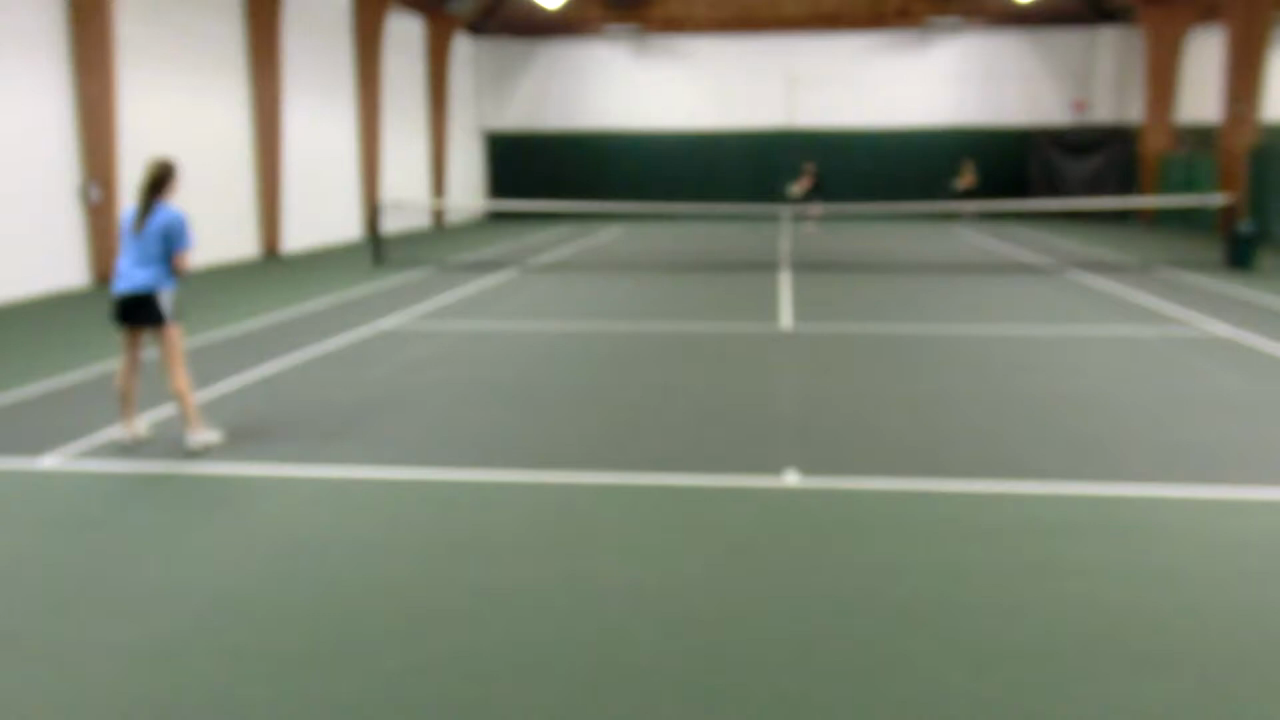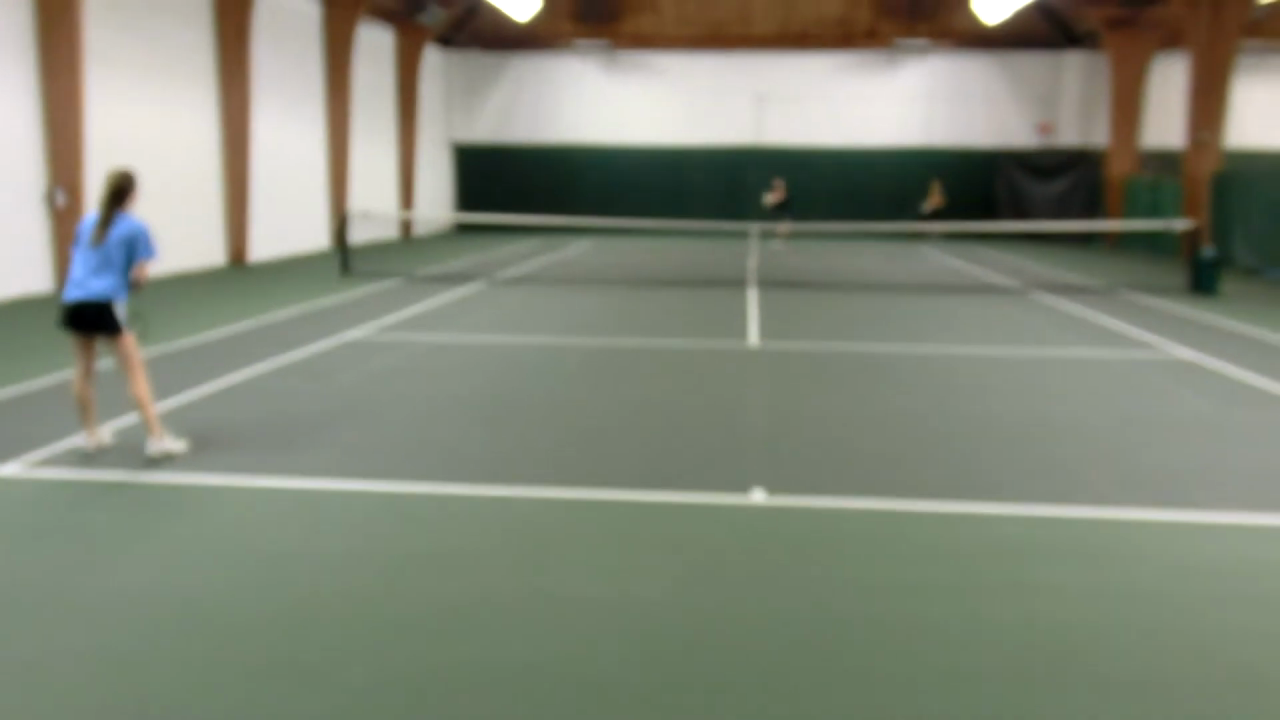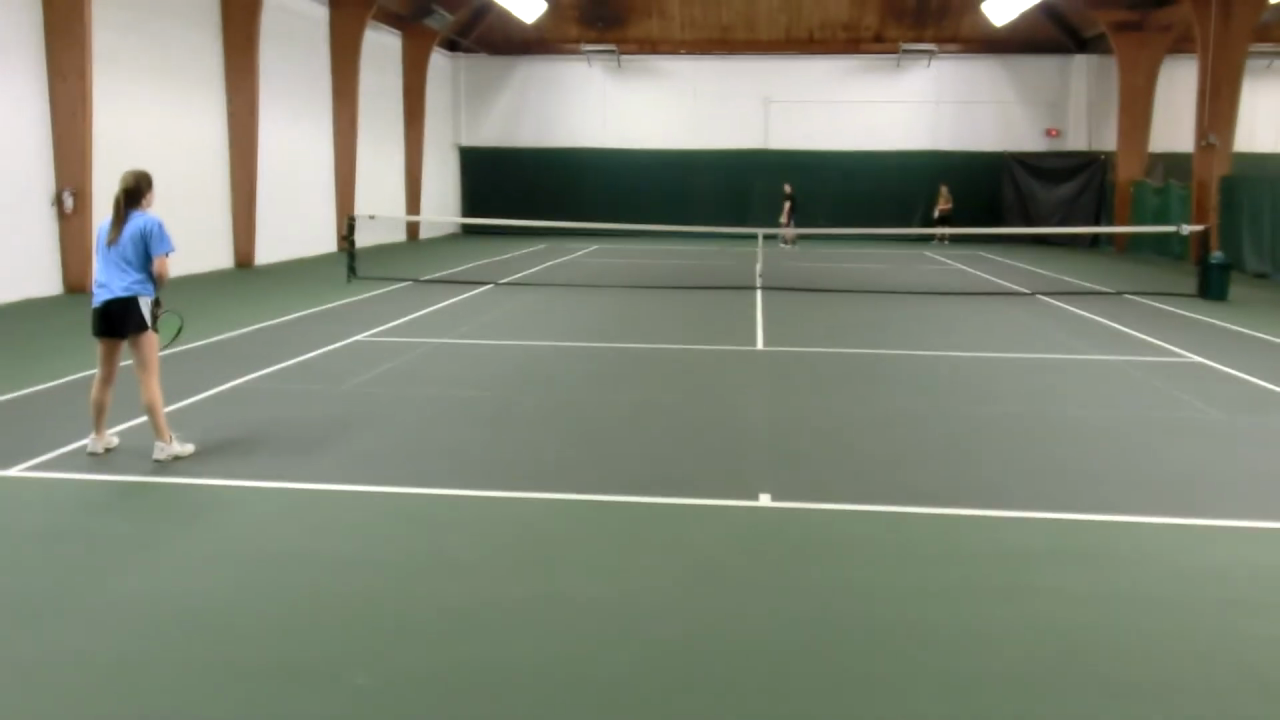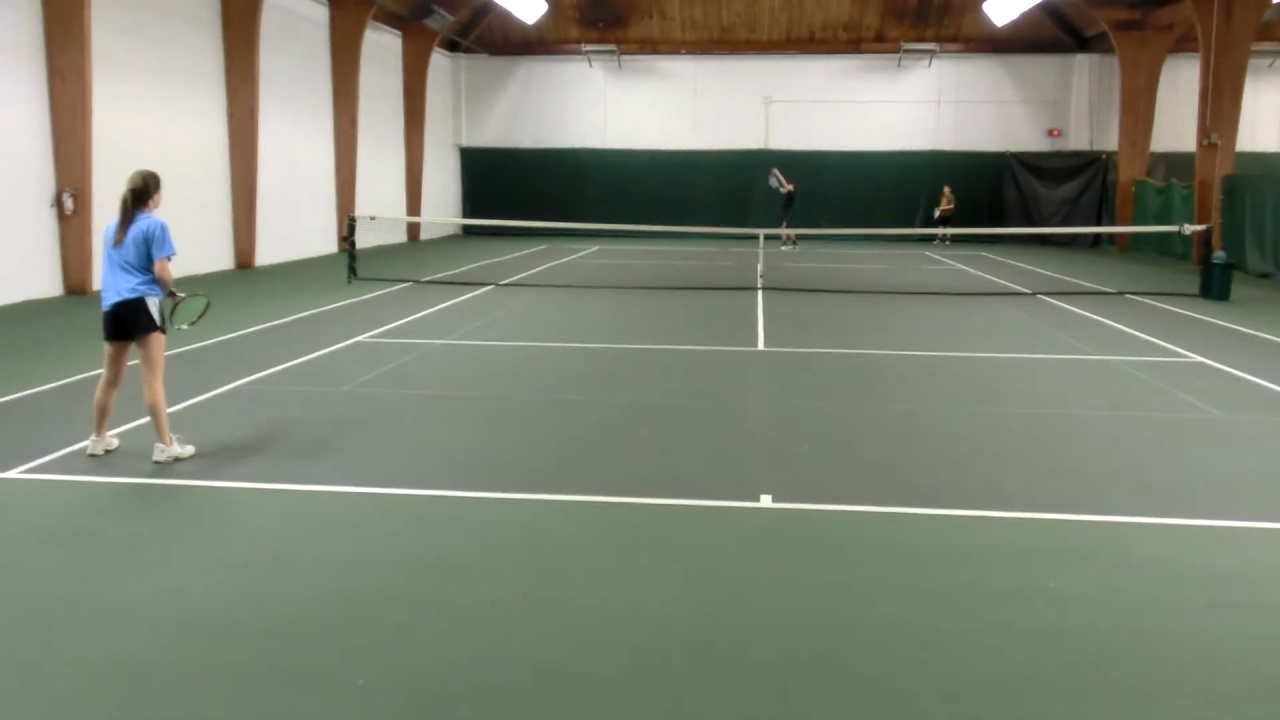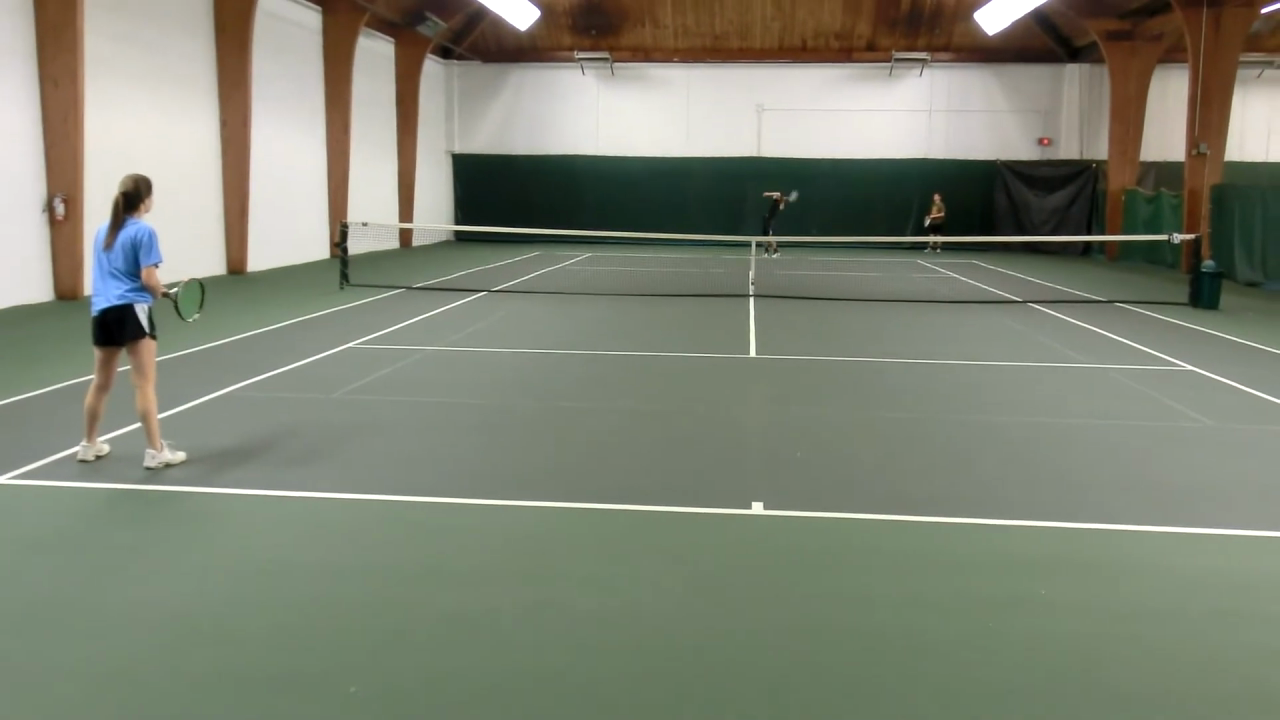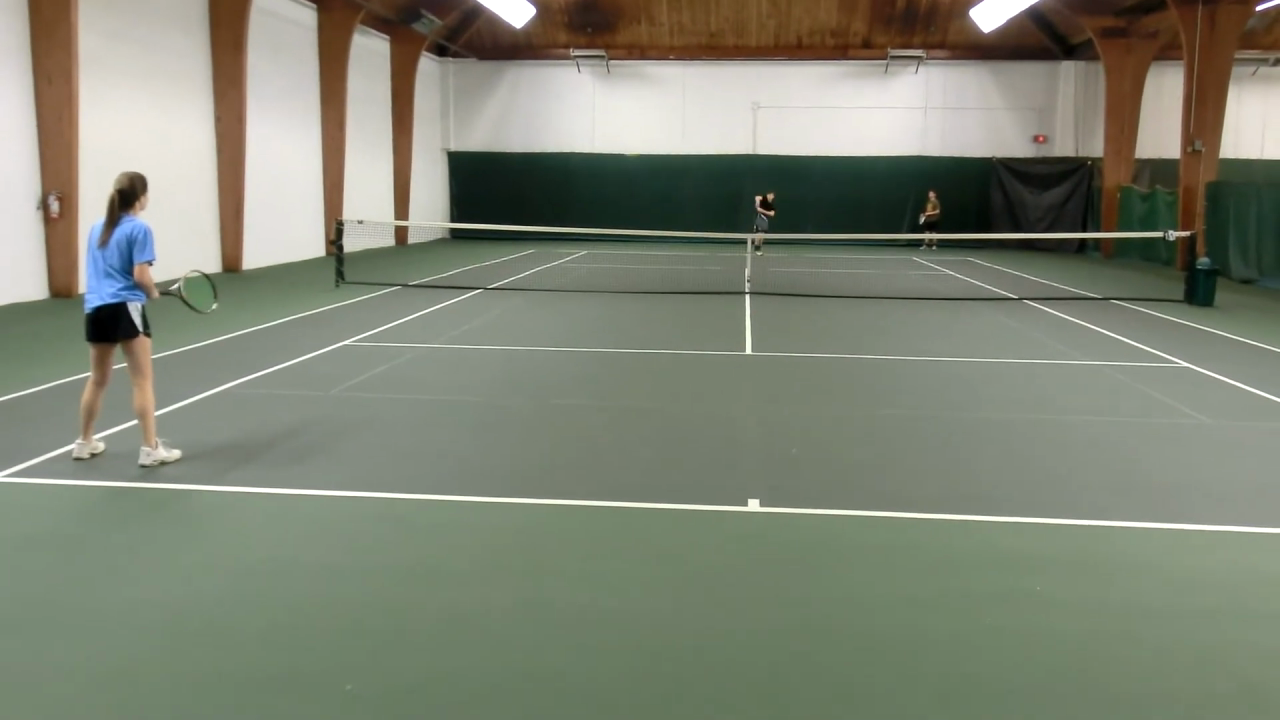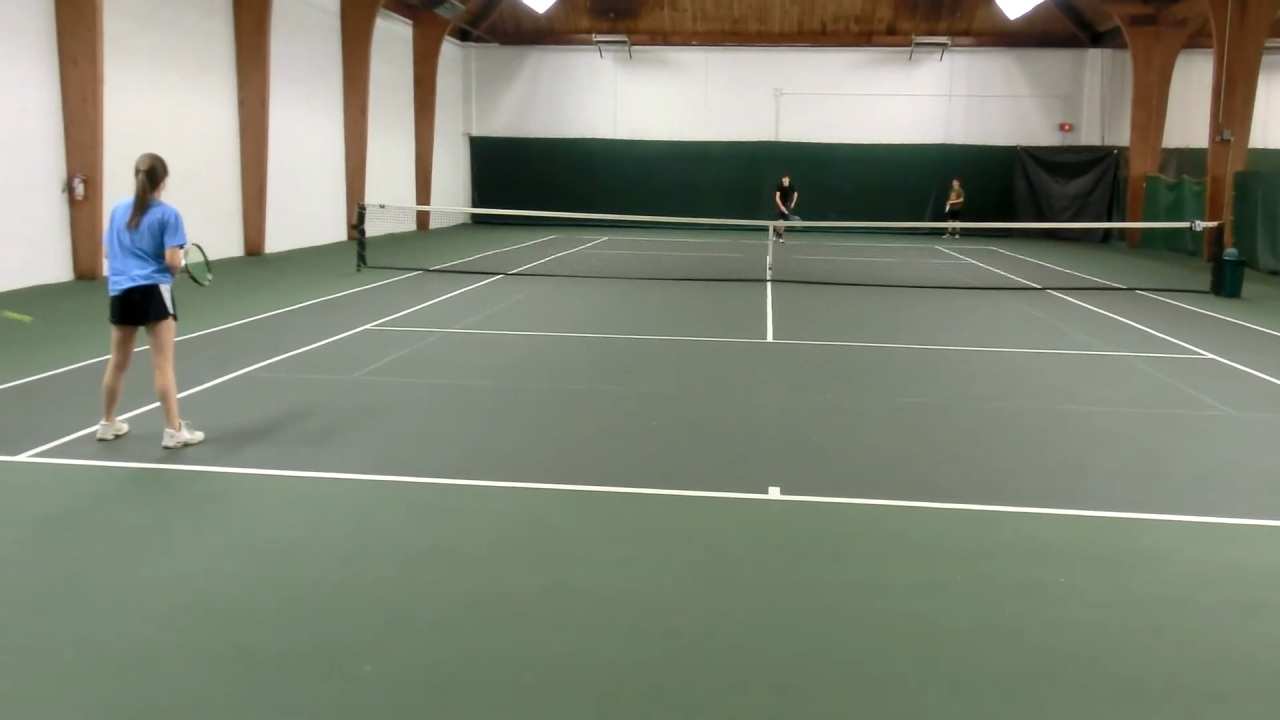
dt=0.5s
person 1, frame 1
left shoulder: (131, 214)
right shoulder: (172, 217)
left elbow: (124, 253)
right elbow: (179, 265)
right wrist: (172, 272)
left hip: (124, 292)
right hip: (153, 293)
left knee: (130, 360)
right knee: (176, 365)
left ankle: (129, 425)
right ankle: (194, 429)
person 1, frame 2
left shoulder: (87, 222)
right shoulder: (135, 228)
left elbow: (76, 260)
right elbow: (139, 276)
left hip: (75, 301)
right hip: (107, 303)
left knee: (84, 369)
right knee: (135, 371)
left ankle: (91, 434)
right ankle: (156, 437)
person 1, frame 3
left shoulder: (105, 226)
right shoulder: (150, 223)
right elbow: (160, 270)
right wrist: (157, 290)
left hip: (102, 303)
right hip: (132, 302)
left knee: (105, 375)
right knee: (148, 376)
left ankle: (98, 437)
right ankle: (164, 443)
person 1, frame 4
left shoulder: (113, 227)
right shoulder: (154, 225)
right elbow: (161, 273)
right wrist: (168, 289)
left hip: (112, 306)
right hip: (141, 304)
left knee: (110, 377)
right knee: (153, 378)
left ankle: (98, 438)
right ankle: (164, 444)
person 1, frame 5
left shoulder: (103, 231)
right shoulder: (143, 232)
right elbow: (148, 279)
right wrist: (160, 292)
left hip: (101, 311)
right hip: (131, 310)
left knee: (101, 382)
right knee: (144, 384)
left ankle: (89, 444)
right ankle: (155, 451)
person 1, frame 6
left shoulder: (98, 228)
right shoulder: (138, 229)
left elbow: (97, 270)
right elbow: (140, 276)
right wrist: (152, 292)
left hip: (95, 309)
right hip: (124, 308)
left knee: (97, 379)
right knee: (142, 381)
left ankle: (84, 442)
right ankle: (150, 448)
person 1, frame 7
left shoulder: (118, 210)
right shoulder: (167, 214)
left elbow: (107, 252)
right elbow: (173, 261)
right wrist: (177, 268)
left hip: (120, 292)
right hip: (153, 291)
left knee: (118, 362)
right knee: (163, 364)
left ankle: (108, 423)
right ankle: (173, 430)
